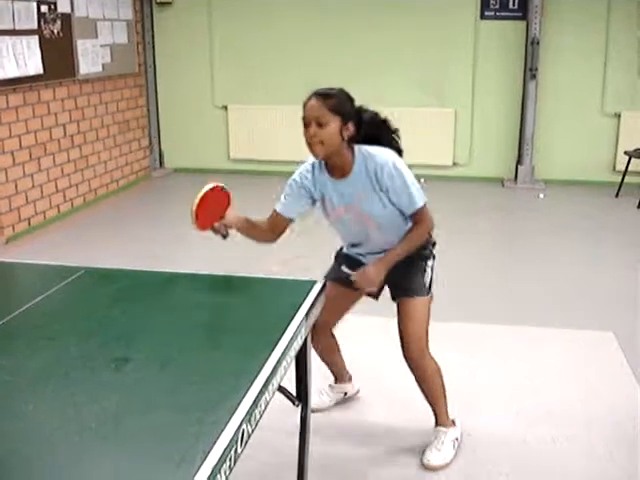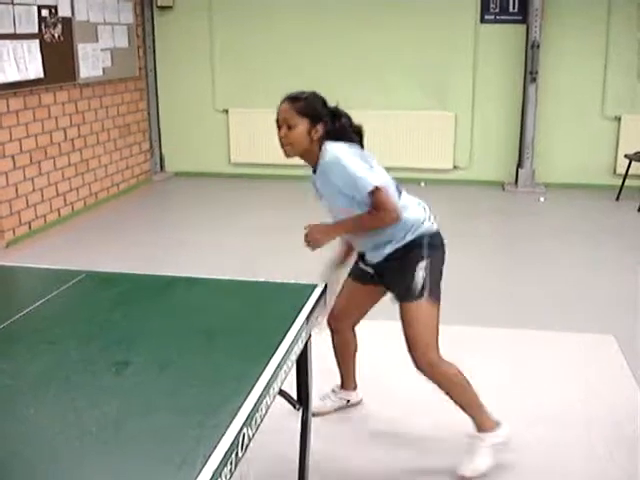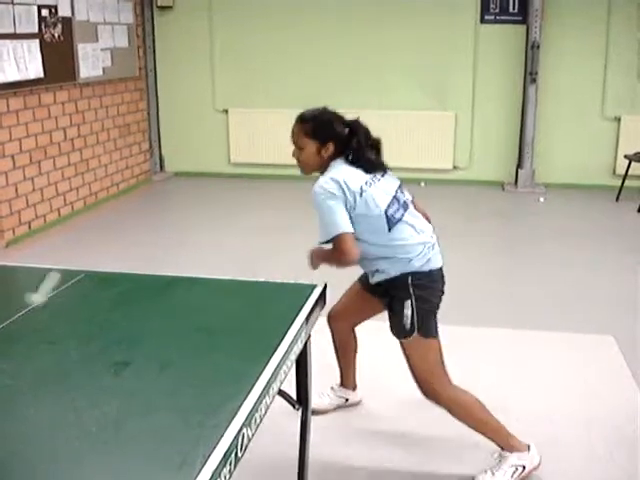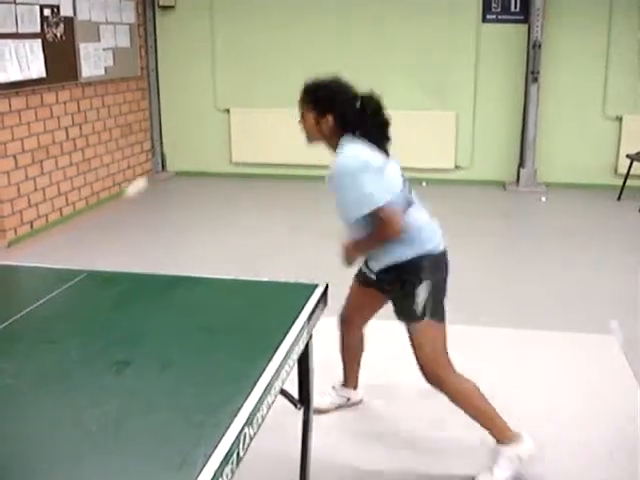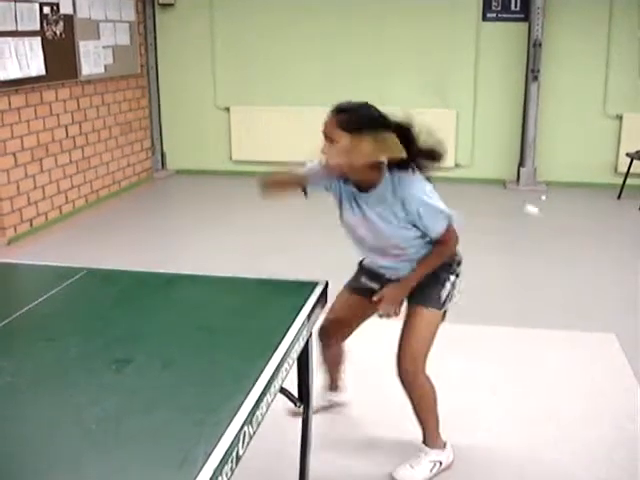
dt=0.2s
person 1, frame 1
left shoulder: (381, 164)
right shoulder: (308, 179)
left elbow: (422, 224)
right elbow: (268, 231)
left wrist: (380, 265)
right wrist: (234, 220)
left hip: (410, 255)
right hip: (357, 255)
left knee: (415, 350)
right knee: (313, 325)
left ankle: (447, 426)
right ankle: (343, 384)
person 1, frame 2
left shoulder: (338, 157)
right shoulder: (323, 167)
left elbow: (391, 210)
left wrist: (331, 229)
right wrist: (346, 249)
left hip: (415, 248)
right hip: (380, 253)
left knee: (424, 357)
right knee: (338, 320)
left ankle: (489, 430)
right ankle: (348, 390)
person 1, frame 3
left shoulder: (326, 187)
right shoulder: (363, 169)
left elbow: (347, 254)
right elbow: (418, 212)
left wrist: (321, 255)
left hip: (410, 278)
right hip: (392, 269)
left knee: (434, 386)
right knee: (338, 319)
right ankle: (347, 390)
person 1, frame 4
left shoulder: (348, 163)
right shoulder: (359, 149)
left elbow: (393, 226)
left wrist: (357, 247)
left hip: (415, 263)
right hip: (391, 260)
left knee: (437, 373)
right knee: (349, 320)
left ankle: (511, 444)
right ankle: (349, 388)
person 1, frame 5
left shoulder: (408, 186)
right shoulder: (332, 174)
left elbow: (448, 242)
right elbow: (269, 185)
left wrist: (403, 286)
right wrist: (317, 170)
left hip: (431, 272)
right hip: (379, 268)
left knee: (408, 366)
right knee: (329, 330)
left ankle: (436, 448)
right ankle: (333, 390)
